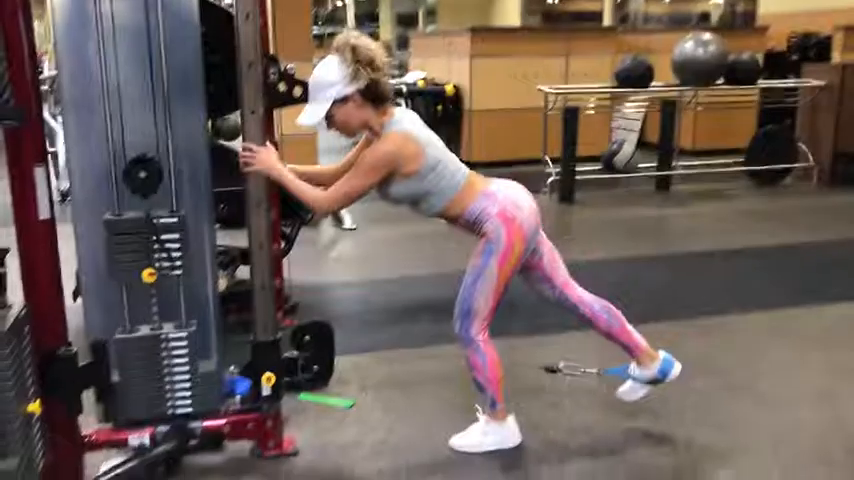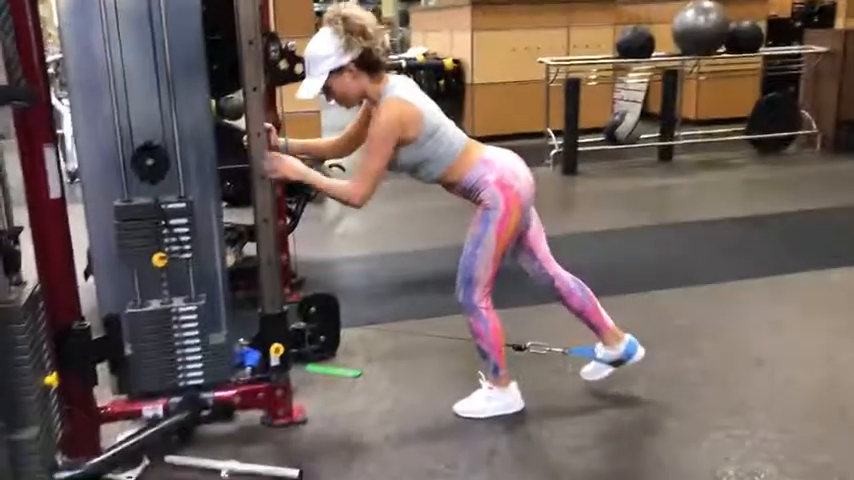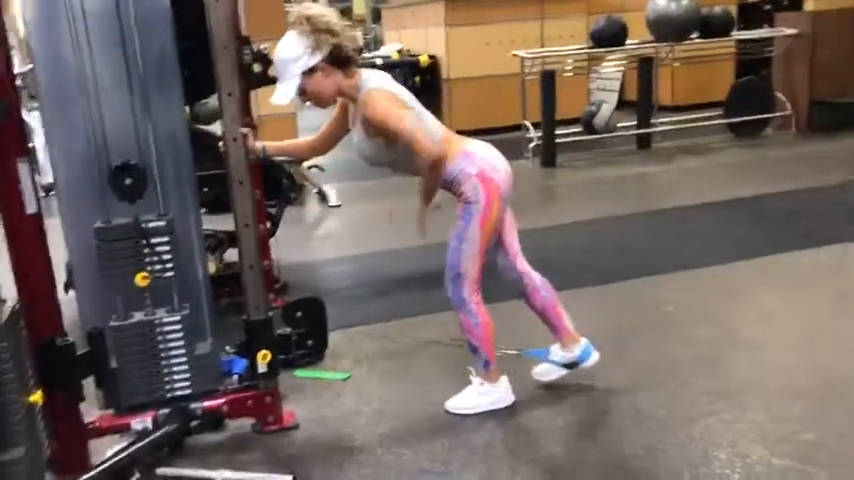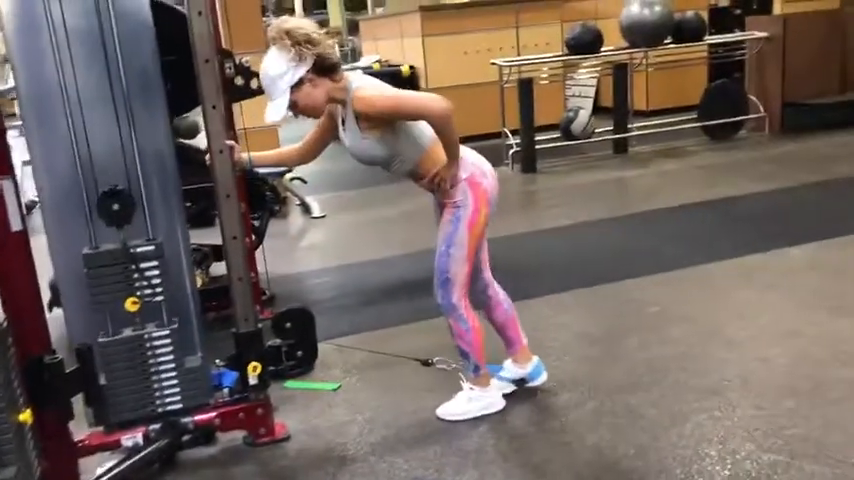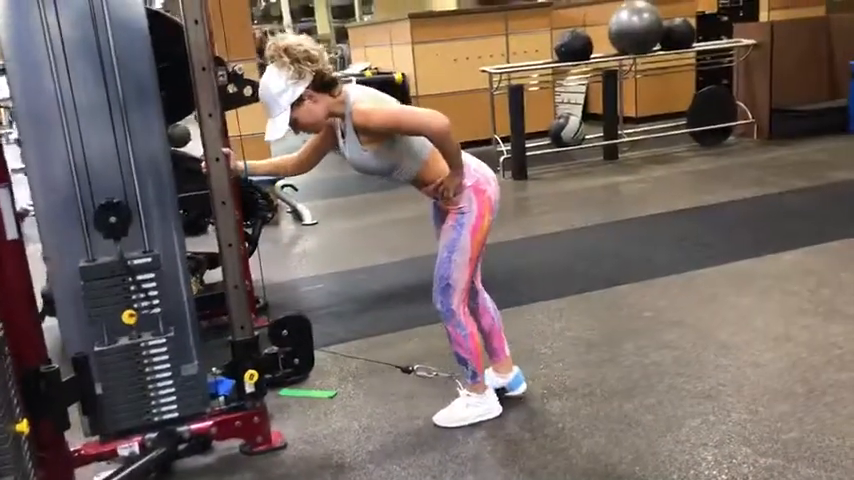
dt=0.3s
person 1, frame 1
left shoulder: (389, 146)
right shoulder: (388, 123)
left elbow: (326, 202)
right elbow: (339, 173)
left wrist: (277, 171)
right wrist: (284, 168)
left hip: (501, 222)
right hip: (508, 205)
left knee: (469, 328)
right knee: (568, 294)
left ankle: (499, 424)
right ankle: (650, 362)
person 1, frame 2
left shoulder: (389, 114)
right shoulder: (383, 94)
left elbow: (357, 193)
right elbow: (341, 146)
left wrist: (299, 172)
right wrist: (283, 144)
left hip: (498, 188)
right hip: (503, 177)
left knee: (472, 296)
right knee: (546, 271)
left ankle: (502, 390)
right ankle: (615, 344)
person 1, frame 3
left shoulder: (373, 102)
right shoulder: (354, 95)
left elbow: (433, 151)
right elbow: (316, 146)
left wrist: (425, 200)
right wrist: (260, 148)
left hip: (477, 178)
right hip: (478, 173)
left knee: (461, 290)
right knee: (515, 267)
left ankle: (493, 385)
right ankle: (571, 346)
person 1, frame 4
left shoulder: (364, 98)
right shoulder: (340, 105)
left elbow: (439, 107)
right elbow: (303, 152)
left wrist: (453, 165)
right wrist: (244, 158)
left hip: (466, 184)
right hip: (452, 187)
left knee: (450, 294)
right knee: (478, 282)
left ankle: (483, 390)
right ankle: (523, 363)
person 1, frame 5
left shoulder: (363, 111)
right shoulder: (336, 118)
left elbow: (437, 123)
right elbow: (299, 164)
left wrist: (456, 174)
right wrist: (240, 167)
left hip: (469, 190)
right hip: (450, 194)
left knee: (450, 299)
right knee: (467, 290)
left ankle: (479, 396)
right ankle: (504, 371)
